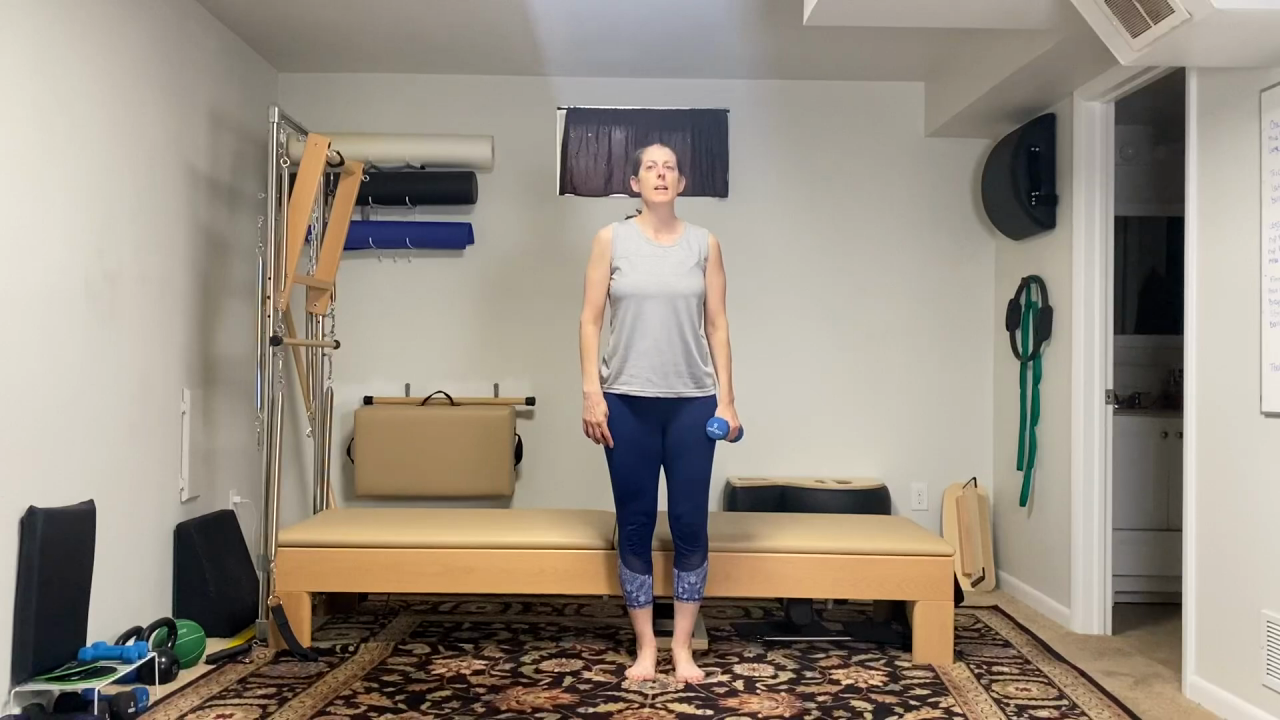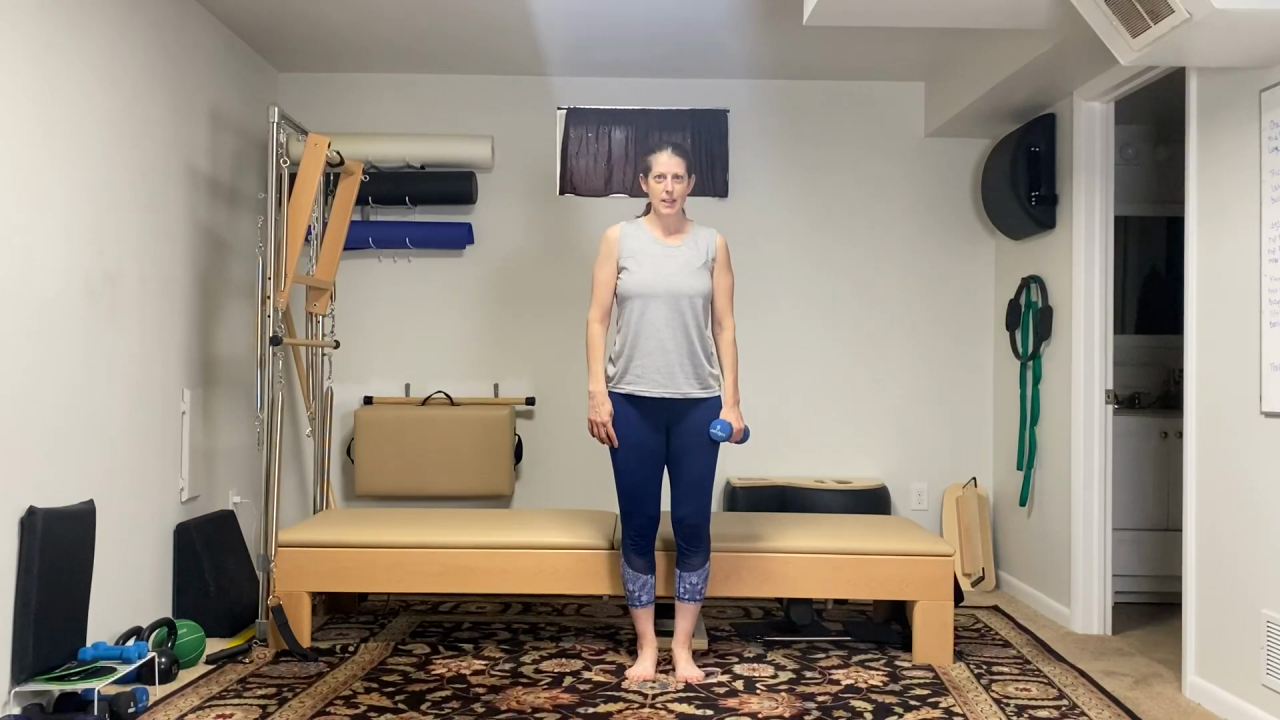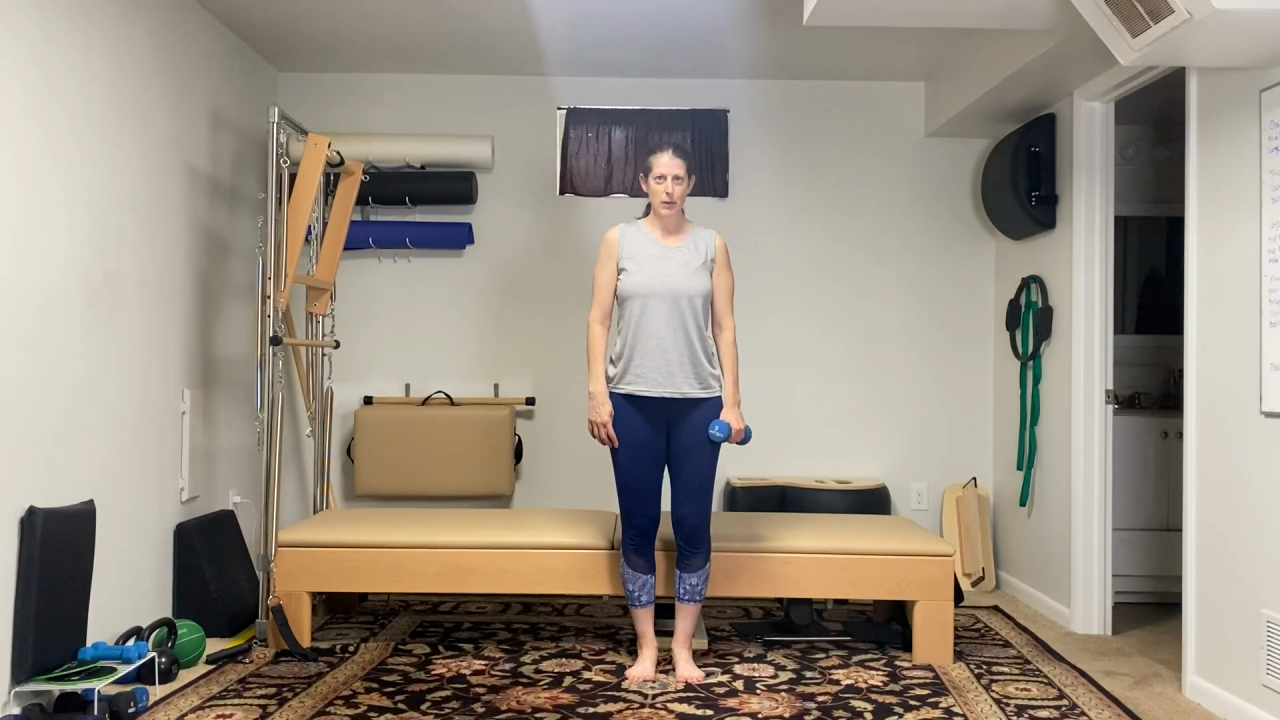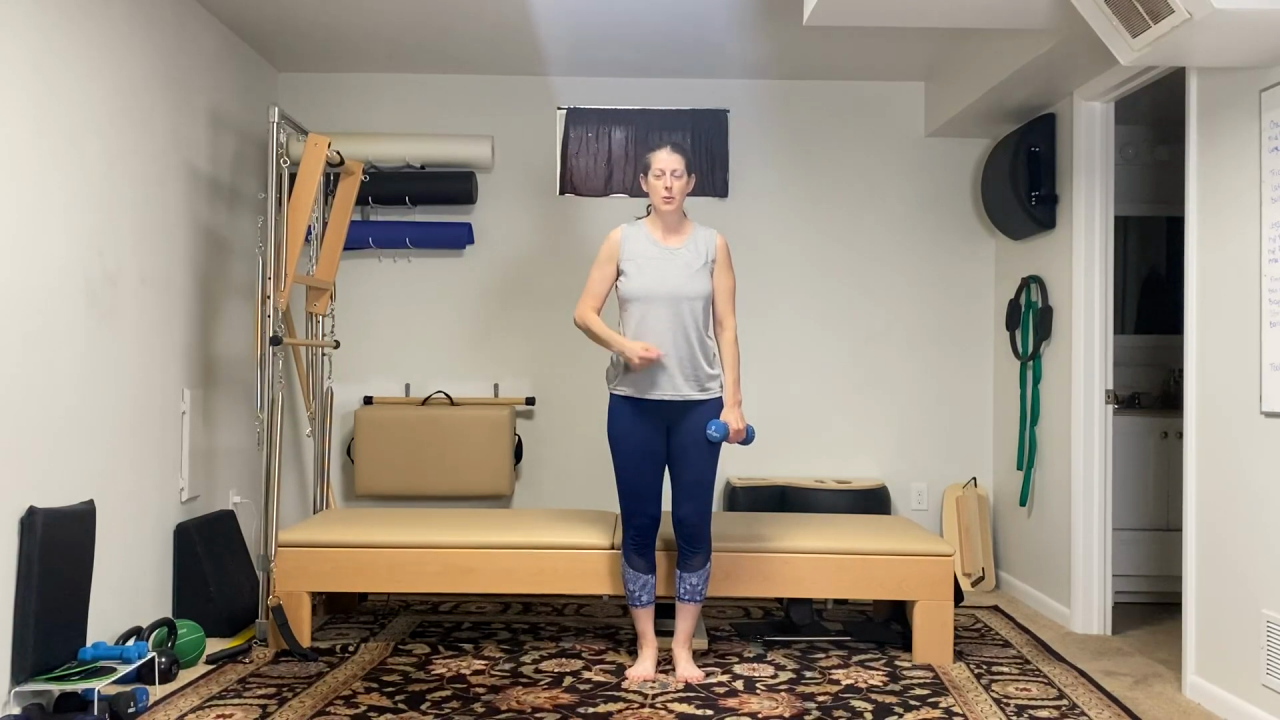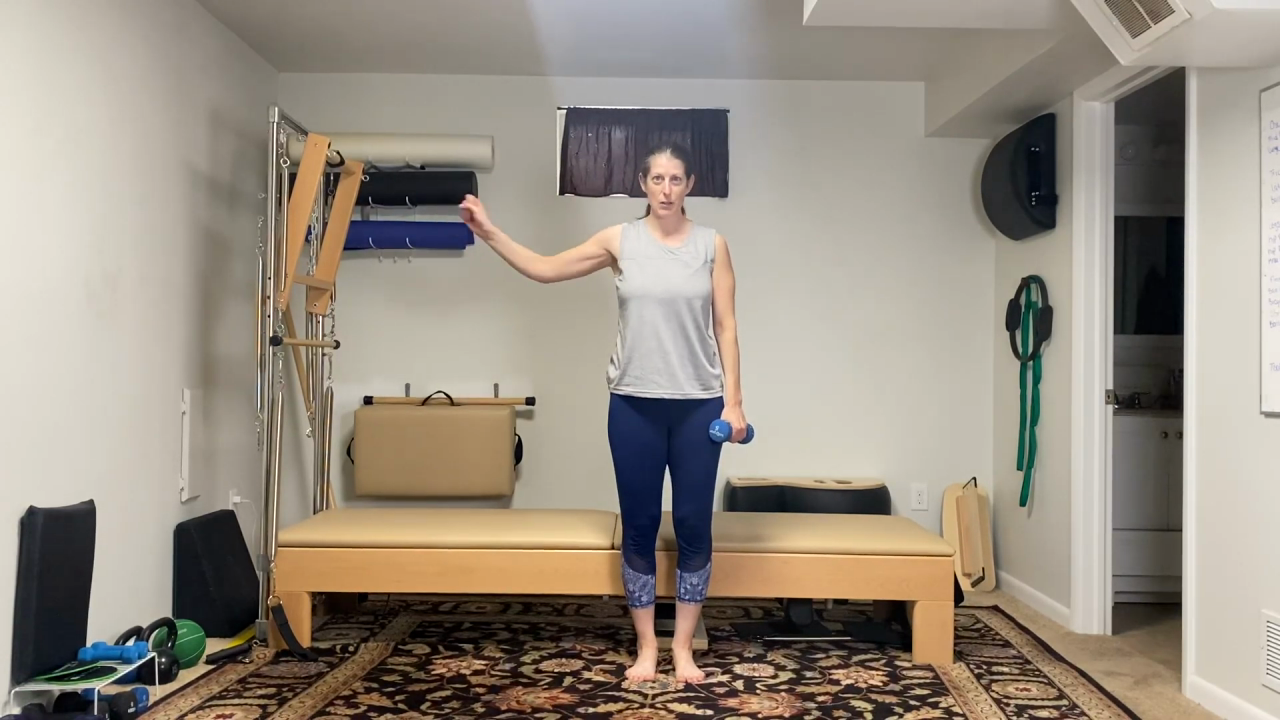
dt=1s
person 1, frame 1
left shoulder: (704, 243)
right shoulder: (611, 239)
left elbow: (717, 324)
right elbow: (591, 320)
left wrist: (726, 399)
right wrist: (592, 393)
left hip: (691, 403)
right hip: (628, 402)
left knee: (689, 523)
right knee: (635, 523)
left ankle: (683, 645)
right ankle: (645, 645)
person 1, frame 2
left shoulder: (712, 244)
right shoulder: (619, 238)
left elbow: (724, 326)
right elbow: (598, 320)
left wrist: (732, 401)
right wrist: (597, 393)
left hip: (697, 403)
right hip: (633, 401)
left knee: (692, 524)
right knee: (638, 523)
left ankle: (683, 646)
right ankle: (646, 646)
person 1, frame 3
left shoulder: (710, 244)
right shoulder: (619, 240)
left elbow: (724, 326)
right elbow: (598, 321)
left wrist: (732, 401)
right wrist: (597, 393)
left hip: (697, 403)
right hip: (633, 401)
left knee: (692, 524)
right knee: (639, 524)
left ankle: (683, 646)
right ankle: (646, 646)
person 1, frame 4
left shoulder: (712, 244)
right shoulder: (621, 241)
left elbow: (725, 327)
right elbow: (586, 312)
left wrist: (733, 401)
right wrist: (623, 345)
left hip: (697, 404)
right hip: (633, 403)
left knee: (693, 524)
right knee: (639, 524)
left ankle: (683, 646)
right ankle: (646, 646)
person 1, frame 5
left shoulder: (712, 244)
right shoulder: (619, 239)
left elbow: (725, 326)
right elbow: (545, 269)
left wrist: (734, 401)
right wrist: (489, 231)
left hip: (697, 403)
right hip: (635, 403)
left knee: (694, 524)
right knee: (638, 525)
left ankle: (684, 646)
right ankle: (645, 645)
